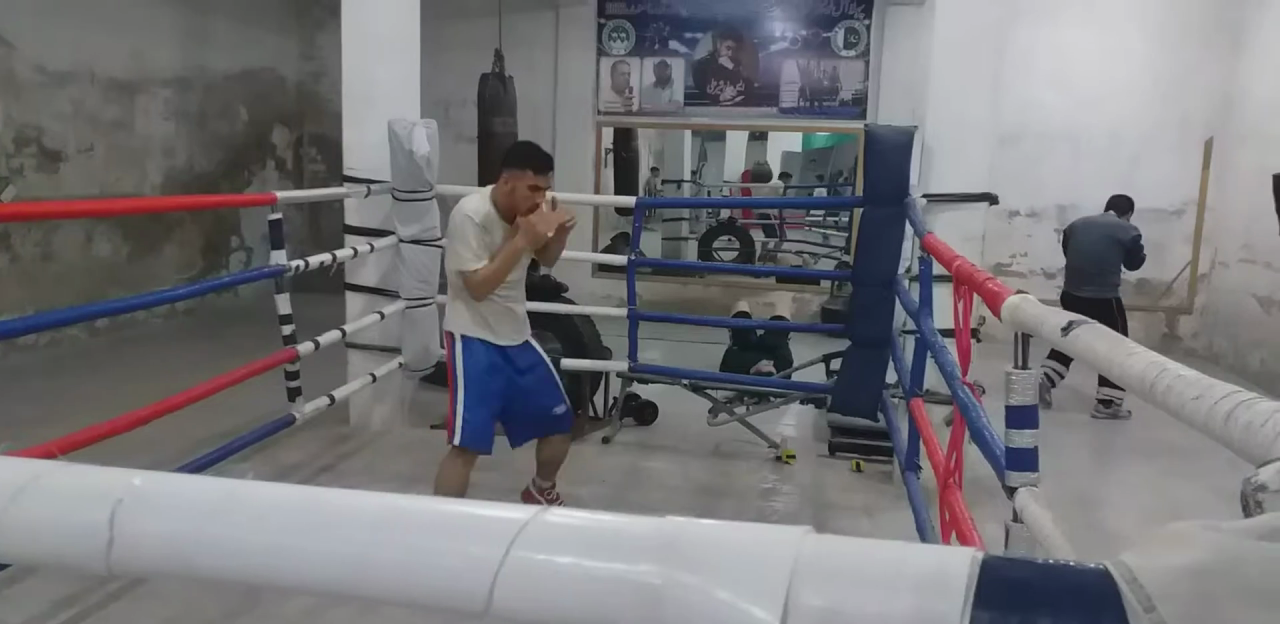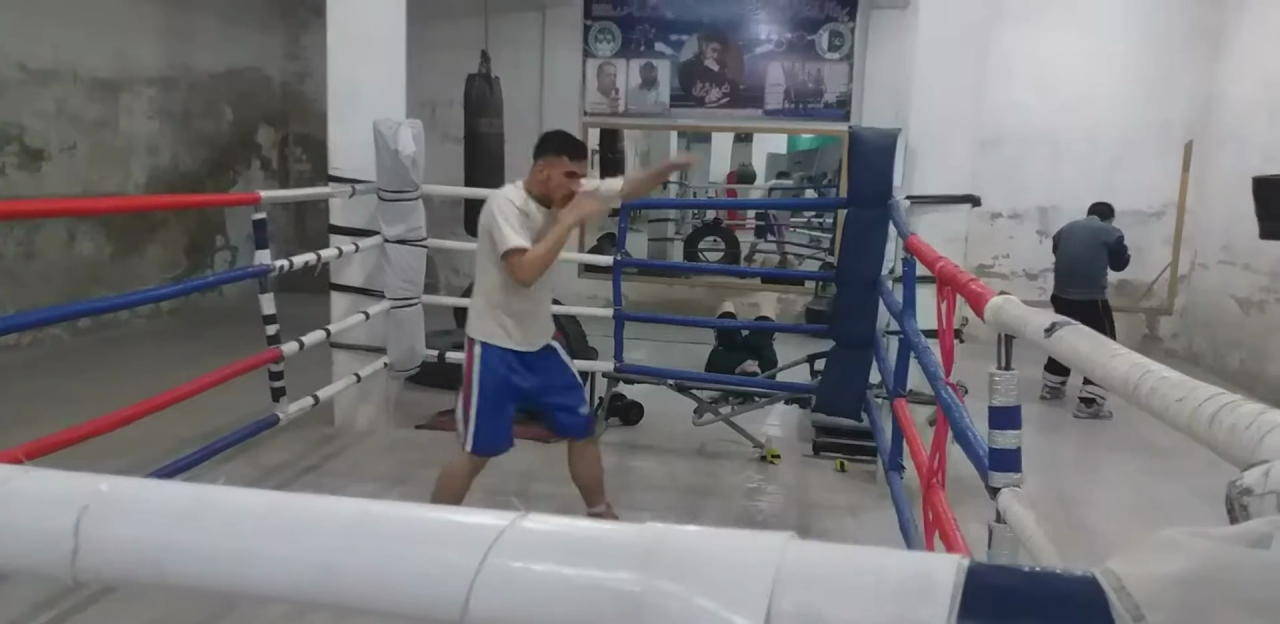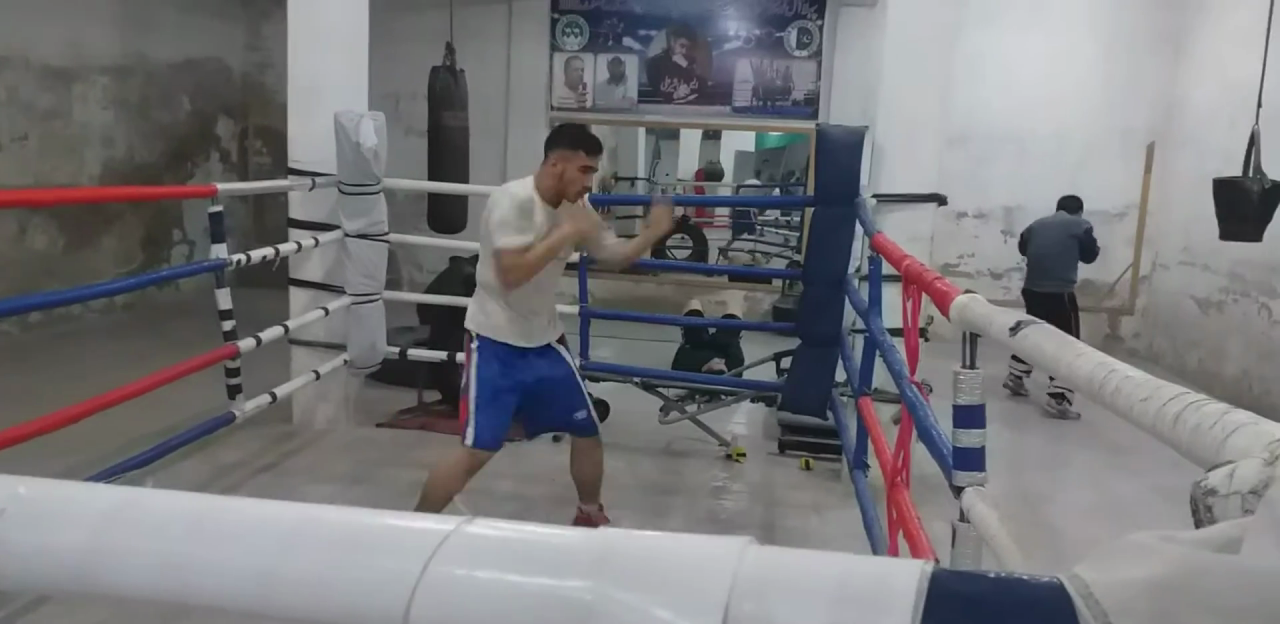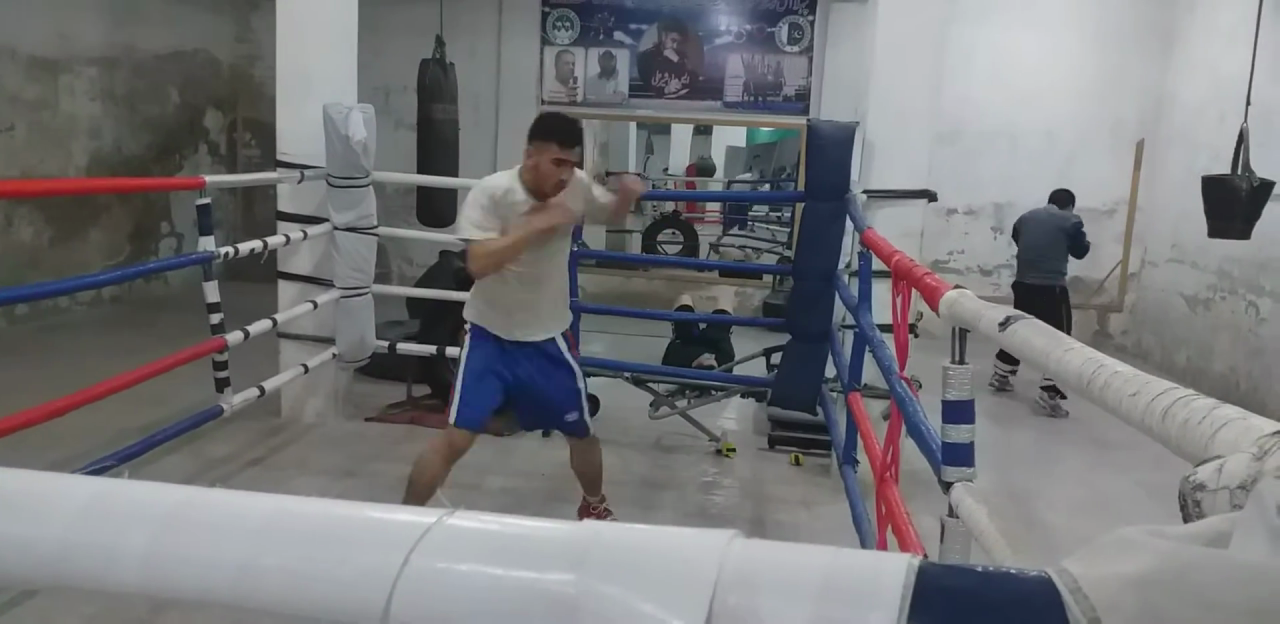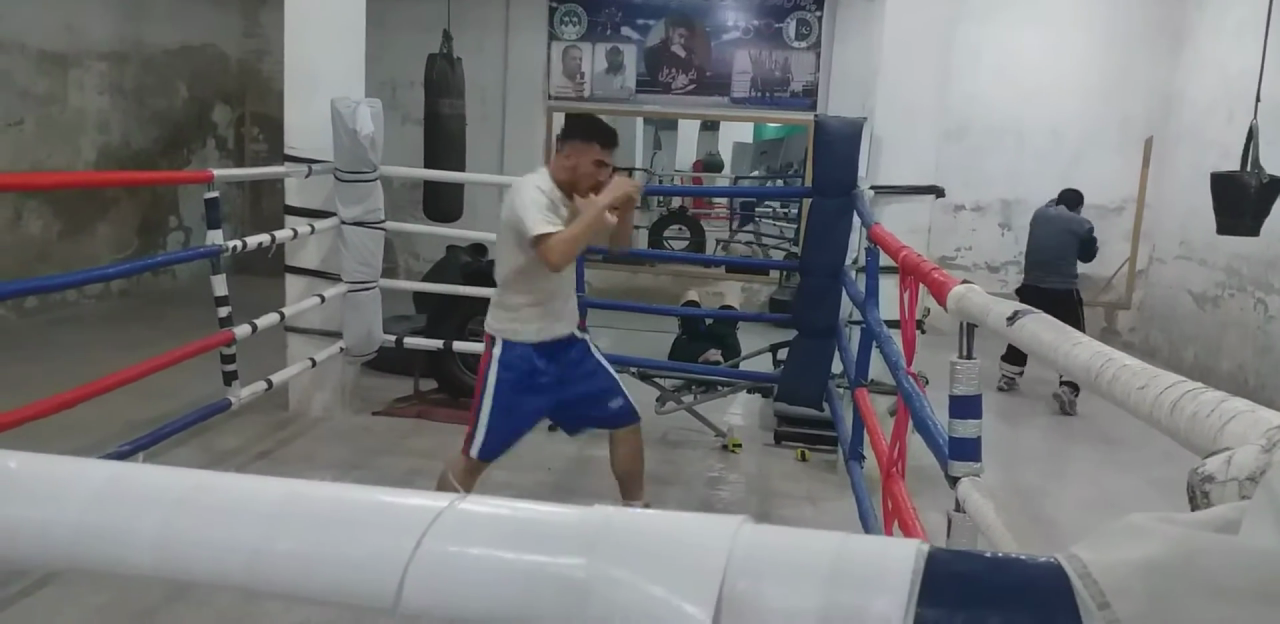
dt=0.4s
person 1, frame 1
left shoulder: (531, 210)
right shoulder: (470, 214)
left elbow: (546, 259)
right elbow: (478, 287)
left wrist: (560, 233)
right wrist: (522, 240)
left hip: (517, 339)
right hip: (472, 340)
left knee: (560, 424)
right knee: (466, 447)
left ankle: (540, 492)
person 1, frame 2
left shoulder: (573, 196)
right shoulder: (504, 204)
left elbow: (629, 188)
right elbow: (525, 272)
left wrist: (668, 167)
right wrist: (569, 221)
left hip: (539, 342)
right hip: (495, 346)
left knee: (582, 432)
right knee: (476, 453)
left ankle: (600, 518)
person 1, frame 3
left shoulder: (574, 208)
right shoulder: (512, 200)
left elbow: (616, 255)
right elbow: (512, 274)
left wrist: (652, 234)
right wrist: (564, 236)
left hip: (544, 341)
right hip: (494, 342)
left knee: (587, 432)
right knee: (475, 452)
left ankle: (590, 516)
person 1, frame 4
left shoulder: (575, 185)
right shoulder: (489, 192)
left elbow: (610, 210)
right elbow: (479, 265)
left wrist: (626, 196)
right wrist: (537, 224)
left hip: (548, 334)
right hip: (491, 334)
left knee: (581, 431)
right knee: (456, 439)
left ankle: (594, 508)
person 1, frame 5
left shoulder: (585, 194)
right shoulder: (531, 194)
left elbow: (618, 243)
right elbow: (556, 257)
left wrist: (625, 207)
right wrist: (602, 203)
left hip: (565, 338)
right hip: (516, 343)
left knee: (626, 423)
right knee: (477, 454)
left ankle: (634, 513)
person 2, frame 1
left shoulder: (1078, 224)
right shoulder: (1127, 231)
left elbow: (1067, 250)
right elbow: (1134, 263)
left hip: (1072, 294)
right hip: (1104, 299)
left ankle: (1044, 379)
right ankle: (1107, 403)
person 2, frame 2
left shoulder: (1066, 229)
right shoulder: (1111, 234)
right elbow: (1120, 263)
left hip: (1061, 296)
right hip: (1092, 300)
left ankle: (1052, 386)
right ankle: (1088, 403)
person 2, frame 3
left shoulder: (1038, 224)
right shoulder: (1081, 226)
left elbow: (1023, 248)
right elbow: (1089, 255)
left hip: (1032, 290)
right hip: (1059, 294)
left ankle: (1015, 378)
right ankle: (1058, 400)
person 2, frame 4
left shoulder: (1028, 216)
right shoulder: (1070, 221)
left elbow: (1017, 237)
right elbow: (1080, 251)
left hip: (1023, 284)
right hip: (1051, 287)
left ankle: (1000, 376)
right ankle: (1050, 394)
person 2, frame 5
left shoulder: (1040, 214)
right shoulder: (1081, 225)
right elbow: (1087, 255)
left hip: (1031, 287)
right hip: (1064, 291)
left ankle: (1007, 378)
right ankle: (1067, 389)
